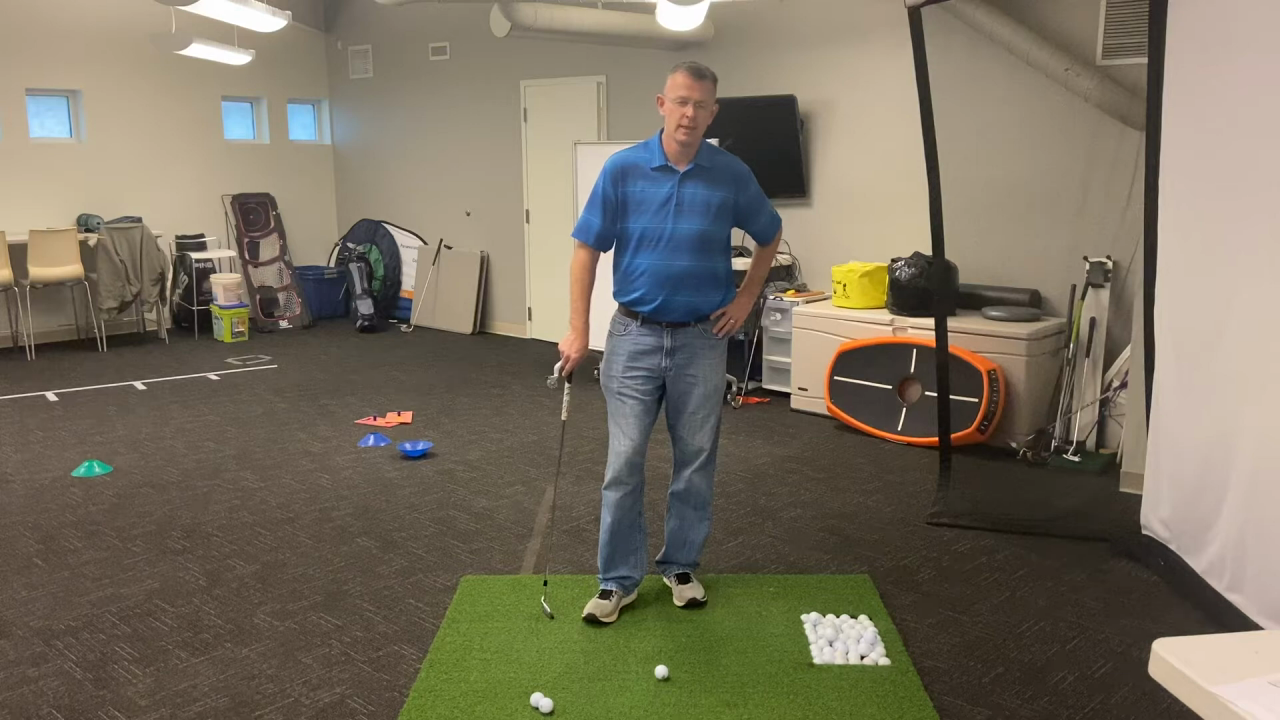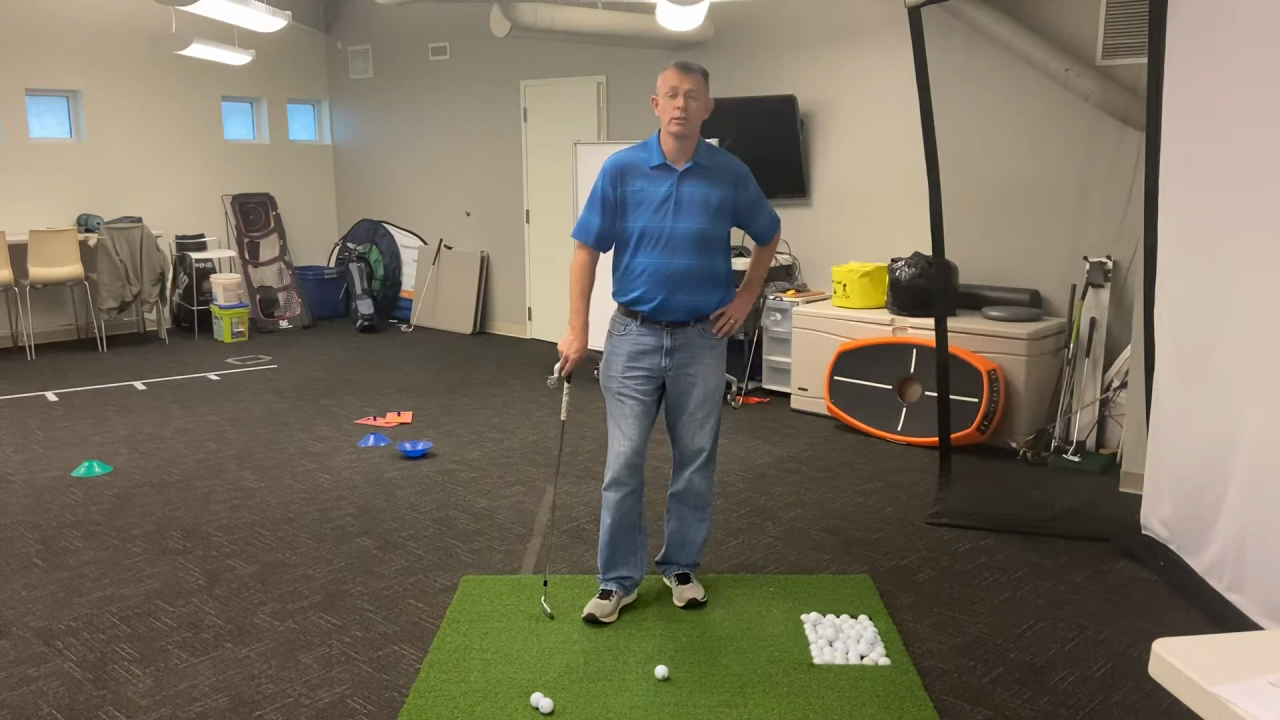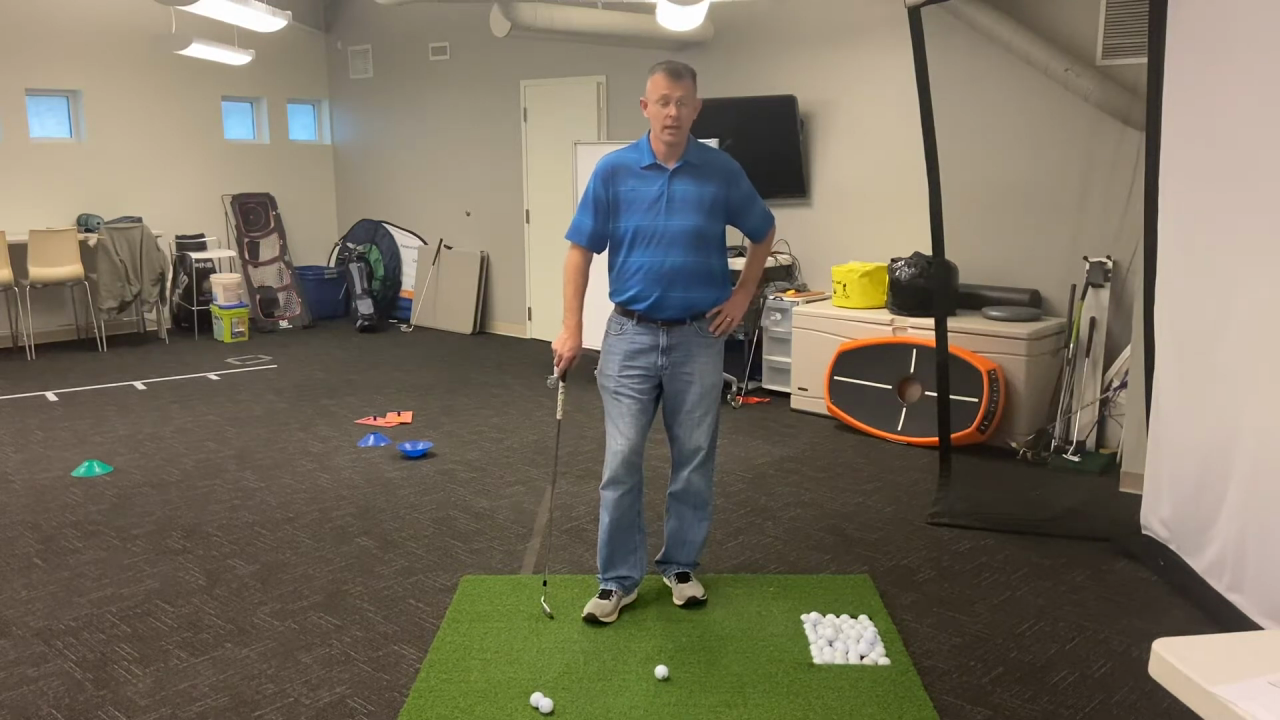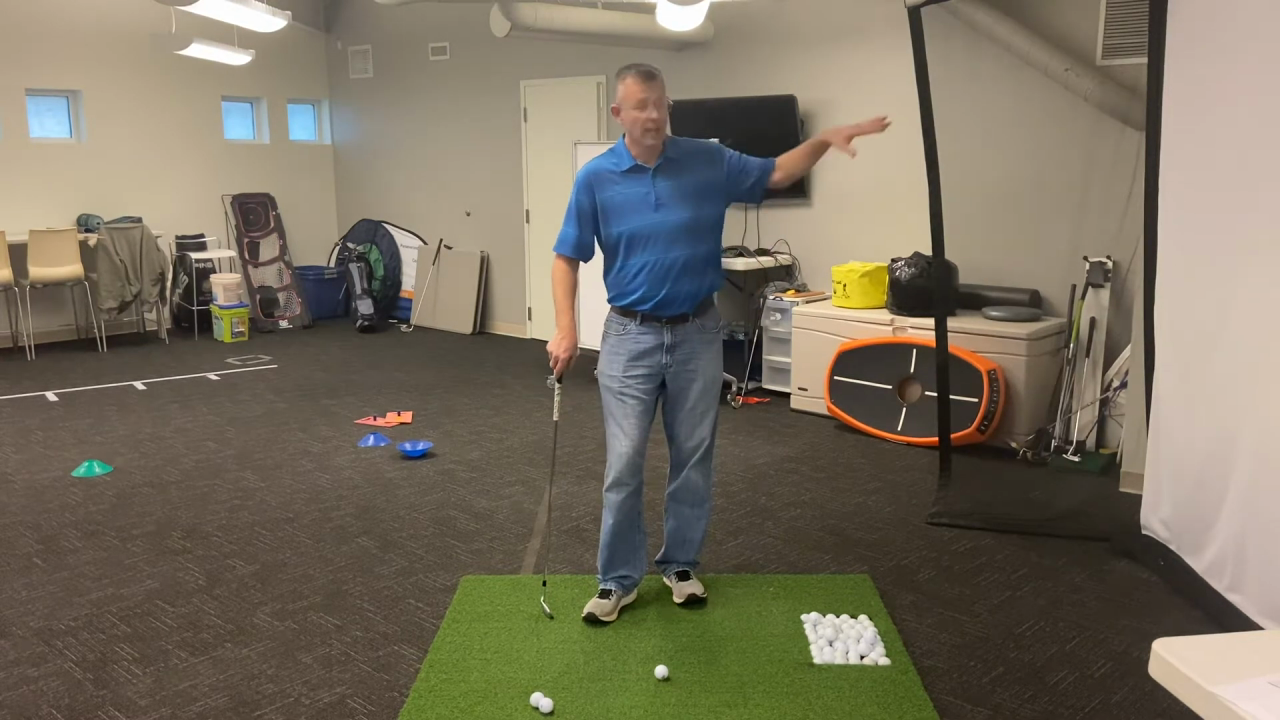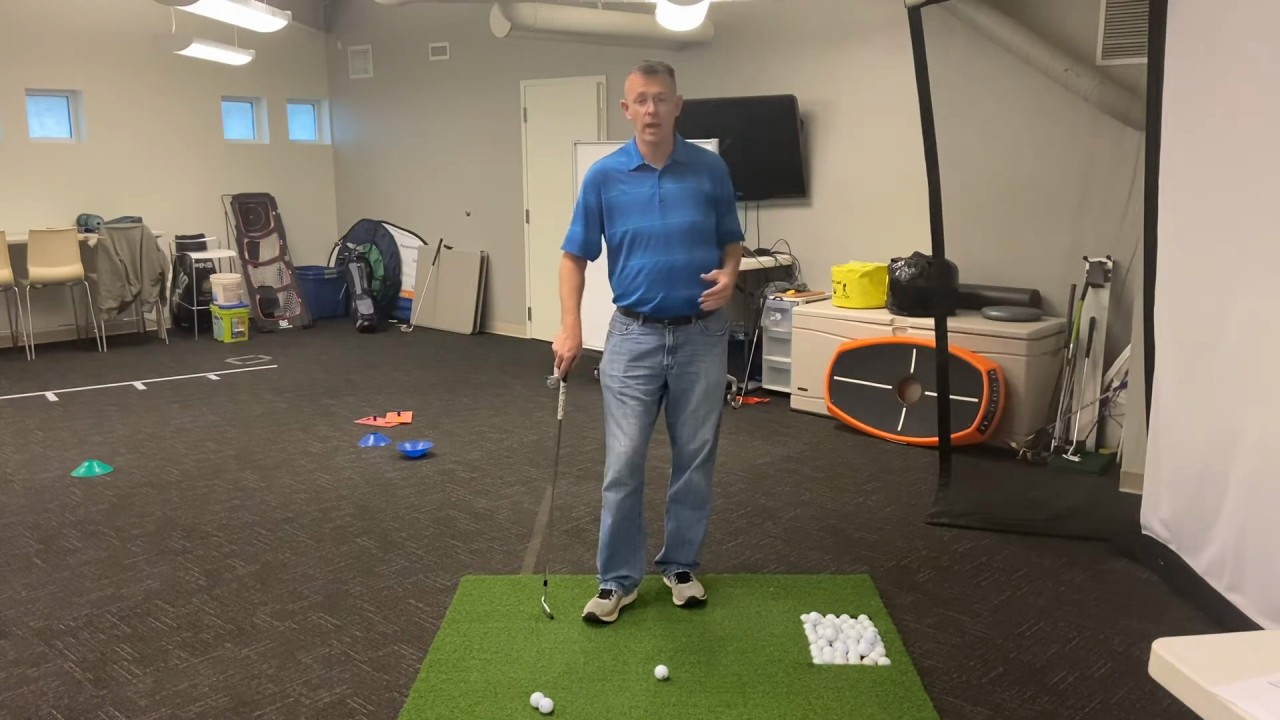
dt=1s
person 1, frame 1
left shoulder: (732, 174)
right shoulder: (622, 168)
left elbow: (770, 235)
right elbow: (587, 249)
left wrist: (747, 298)
right wrist: (578, 329)
left hip: (702, 339)
right hip: (634, 335)
left knee: (695, 461)
right knee: (625, 462)
left ankle: (680, 565)
right ankle: (619, 579)
person 1, frame 2
left shoulder: (731, 174)
right shoulder: (621, 169)
left elbow: (768, 236)
right elbow: (587, 250)
left wrist: (746, 298)
right wrist: (577, 329)
left hip: (701, 339)
right hip: (633, 335)
left knee: (695, 461)
right knee: (624, 462)
left ankle: (680, 566)
right ankle: (619, 579)
person 1, frame 3
left shoulder: (722, 171)
right shoulder: (613, 170)
left elbow: (764, 232)
right elbow: (581, 250)
left wrist: (743, 295)
right wrist: (571, 328)
left hip: (698, 337)
right hip: (631, 335)
left knee: (694, 460)
right knee: (622, 461)
left ankle: (680, 565)
right ankle: (618, 578)
person 1, frame 4
left shoulder: (707, 161)
right shoulder: (595, 177)
left elbow: (776, 173)
right elbow: (567, 257)
left wrist: (823, 138)
right wrist: (565, 329)
left hip: (697, 331)
right hip: (631, 334)
left knee: (693, 457)
right knee: (624, 461)
left ankle: (680, 563)
right ankle: (618, 578)
person 1, frame 5
left shoulder: (711, 169)
right shoulder: (603, 176)
left elbow: (731, 241)
right elbow: (575, 256)
left wrist: (729, 277)
right wrist: (569, 329)
left hip: (702, 334)
right hip: (634, 335)
left knee: (695, 460)
right knee: (624, 464)
left ankle: (680, 565)
right ankle: (617, 578)
